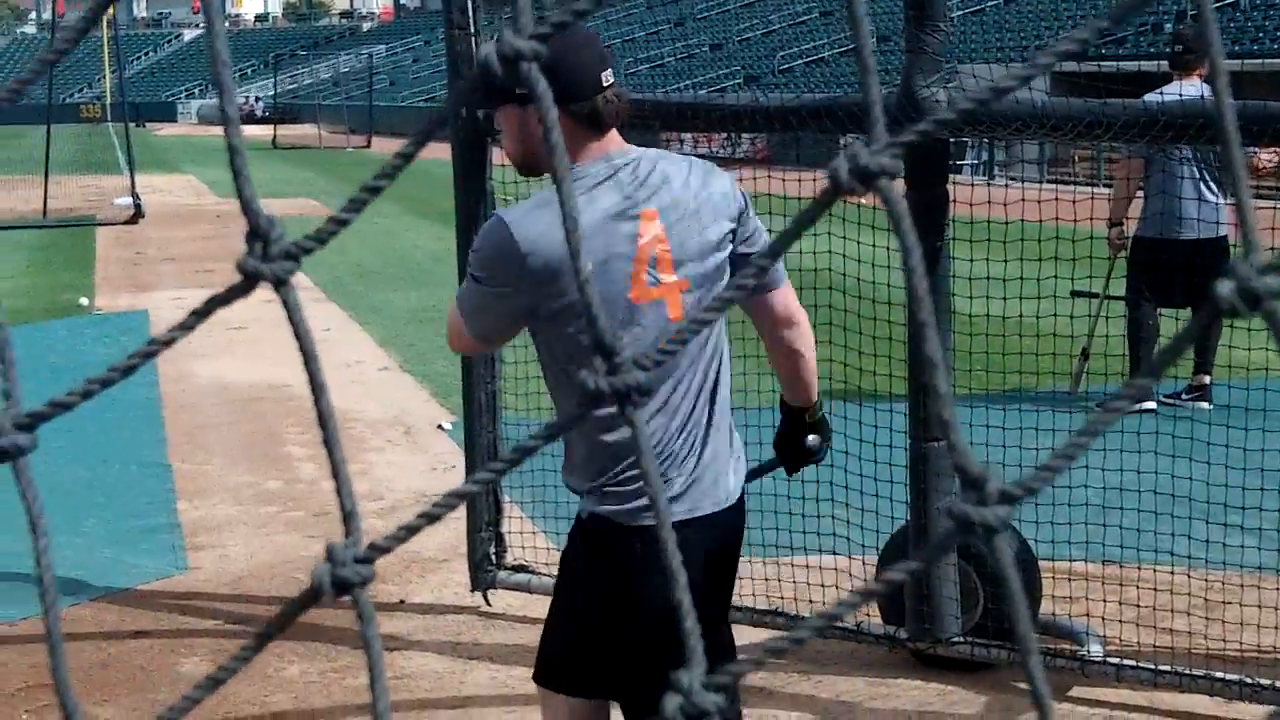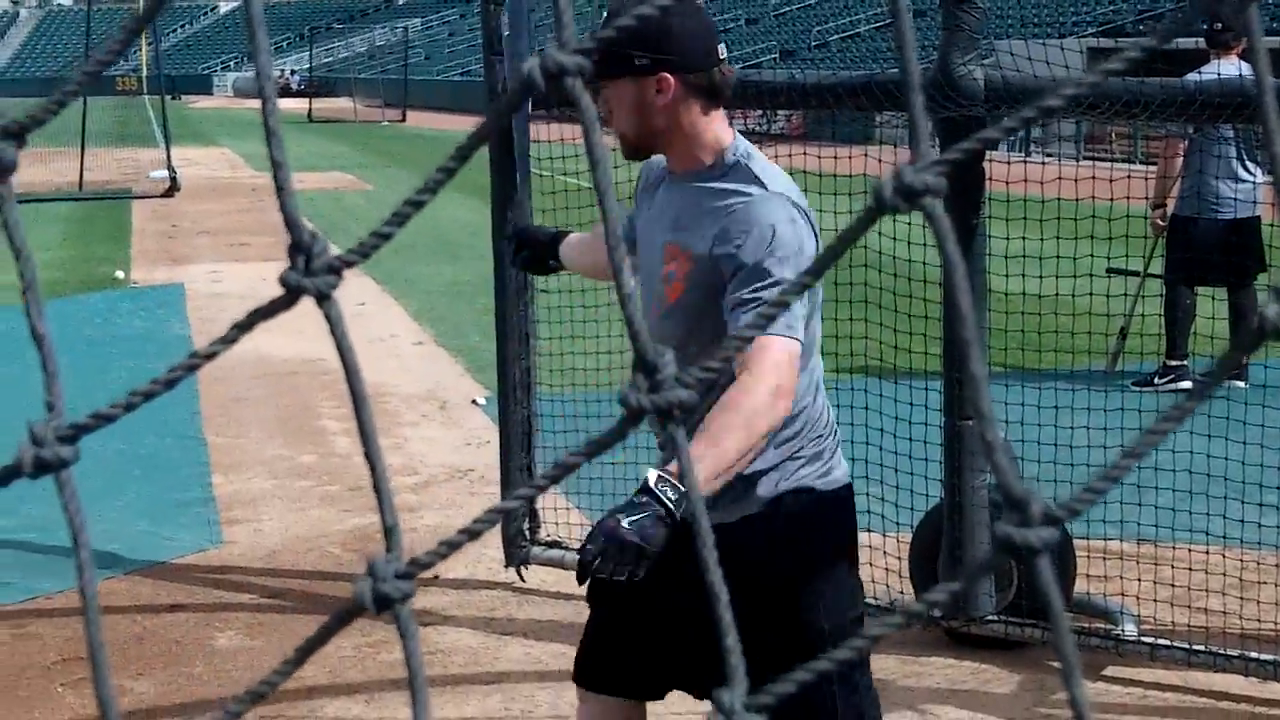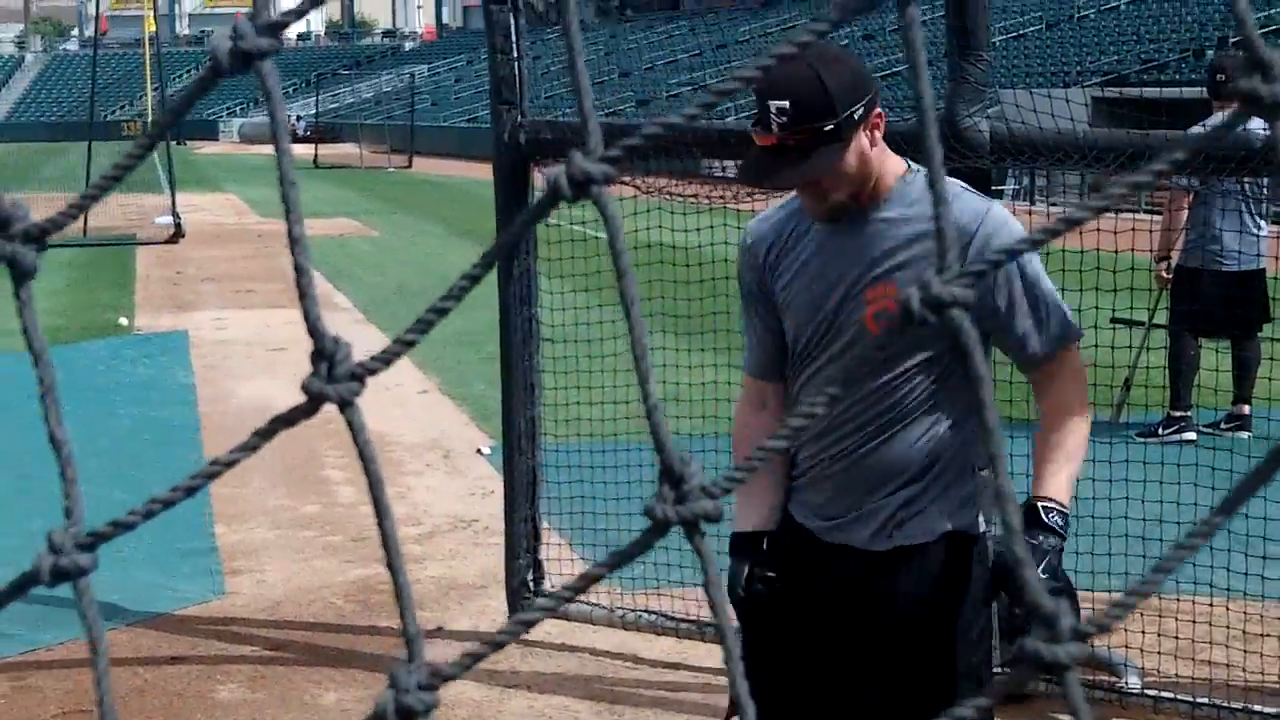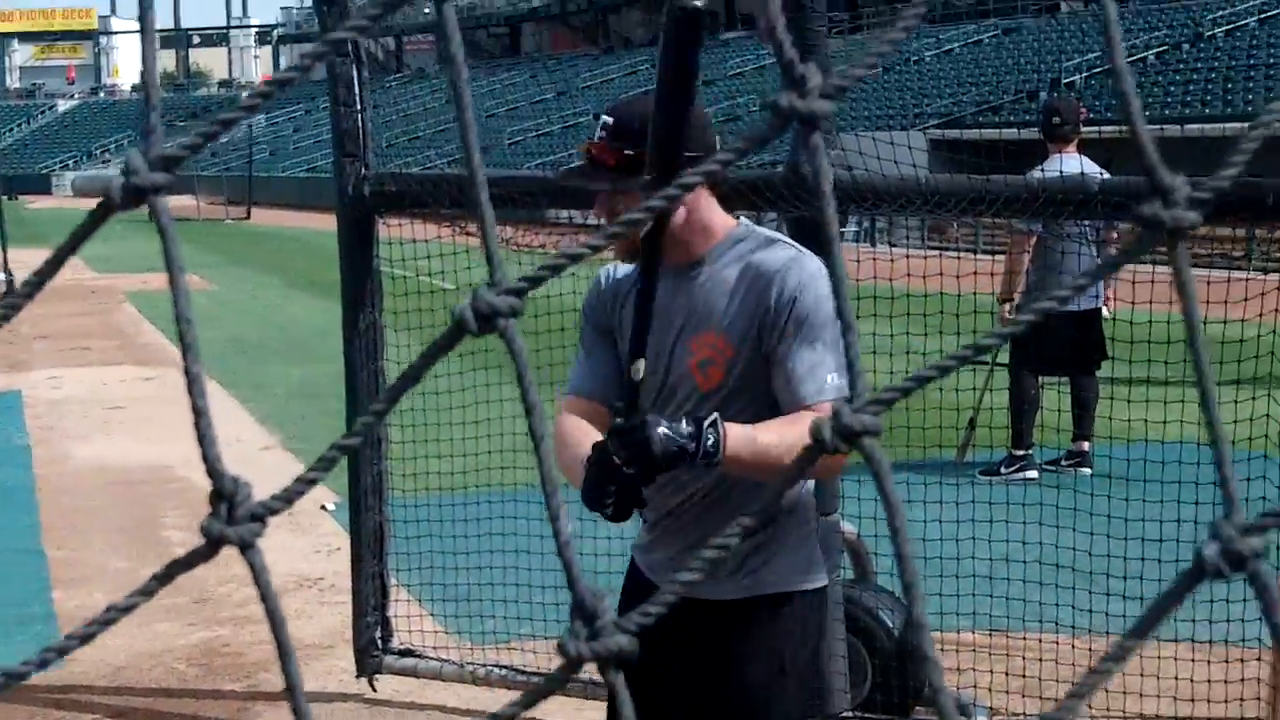
dt=0.5s
person 1, frame 1
left shoulder: (519, 234)
right shoulder: (708, 184)
left elbow: (466, 337)
right elbow: (783, 314)
right wrist: (804, 413)
left hip: (645, 517)
right hip: (700, 498)
person 1, frame 2
left shoulder: (759, 215)
right shoulder: (657, 179)
left elbow: (767, 382)
left wrist: (661, 495)
right wrist: (555, 248)
left hip: (785, 513)
right hip: (689, 497)
person 1, frame 3
left shoulder: (974, 231)
right shoulder: (767, 241)
left elbow: (1064, 379)
right elbow: (763, 398)
left wrist: (1046, 520)
right wrist: (748, 539)
left hip: (926, 552)
right hip: (798, 542)
person 1, frame 4
left shoulder: (788, 278)
right shoulder: (615, 287)
right elbow: (577, 418)
left wrist: (699, 441)
right wrist: (598, 464)
left hip: (763, 597)
right hip: (654, 581)
person 2, frame 1
left shoulder: (1150, 104)
left elbow: (1130, 170)
left wrist: (1116, 222)
left hip: (1162, 226)
right hip: (1212, 224)
left knee: (1143, 303)
right knee: (1208, 304)
right ankle: (1201, 384)
person 2, frame 2
left shoulder: (1193, 83)
left elbow: (1174, 149)
left wrist: (1158, 203)
left hip: (1199, 205)
right hip: (1246, 203)
left knee: (1180, 282)
right knee: (1243, 283)
left ankle: (1176, 365)
right ankle: (1238, 364)
person 2, frame 3
left shoulder: (1197, 135)
right shoulder: (1265, 131)
left elbow: (1179, 202)
left wrist: (1162, 255)
left hip: (1204, 256)
right hip: (1252, 254)
left knee: (1184, 332)
right knee: (1246, 333)
left ankle: (1179, 417)
right ankle: (1241, 413)
person 2, frame 4
left shoulder: (1037, 179)
right shoulder: (1101, 177)
left elbow: (1022, 246)
right elbow: (1111, 240)
left wrist: (1006, 297)
right wrist: (1104, 285)
left hip: (1044, 296)
right hip: (1088, 295)
left knee: (1024, 371)
right knee: (1083, 371)
left ankle: (1021, 455)
right ankle: (1081, 450)
